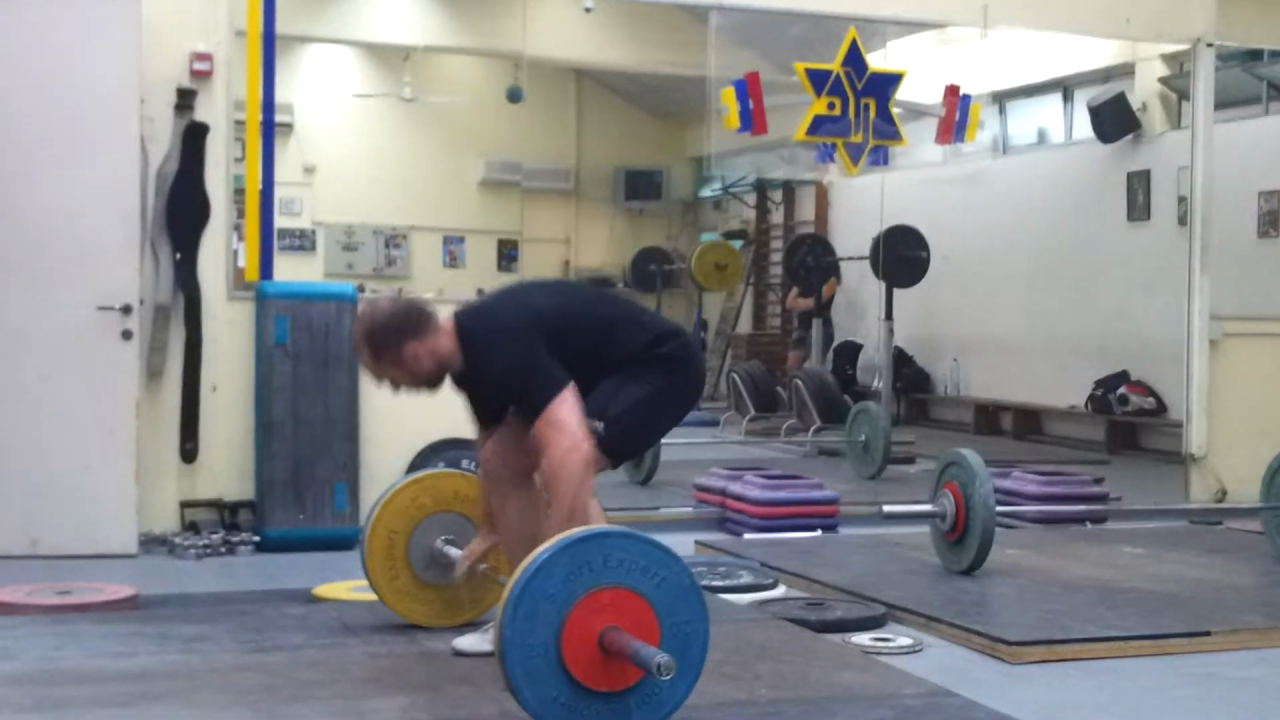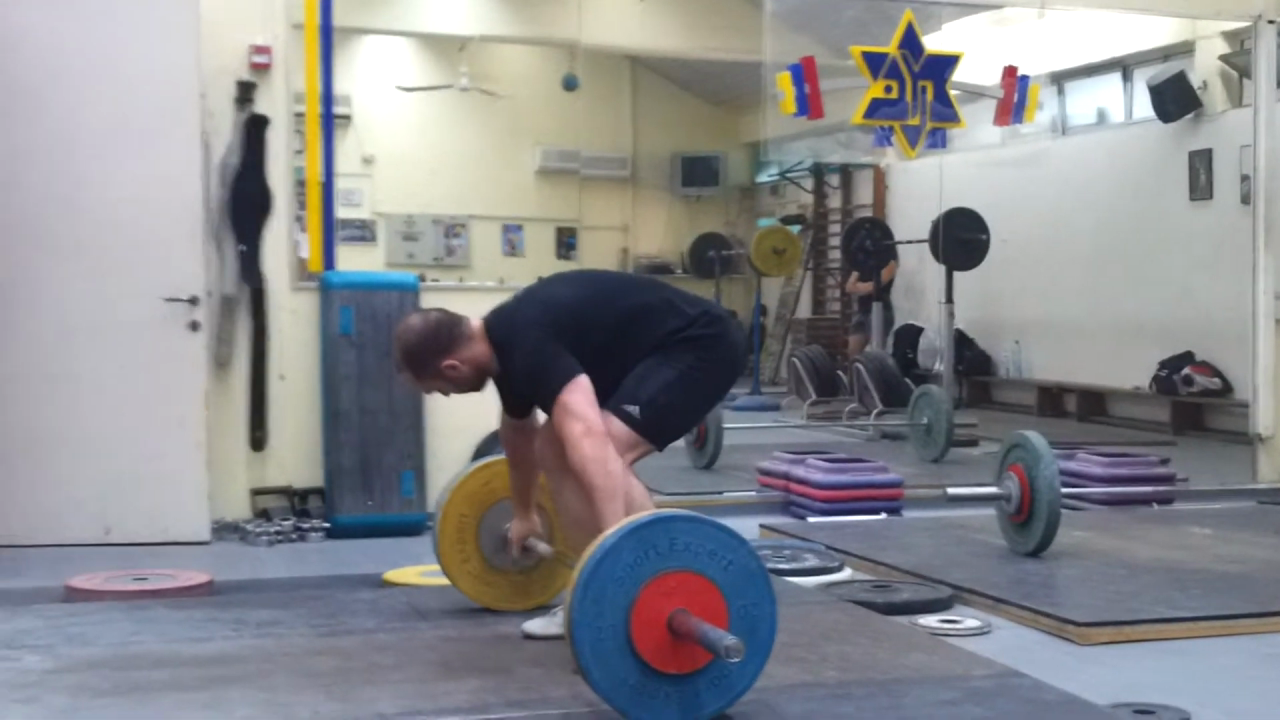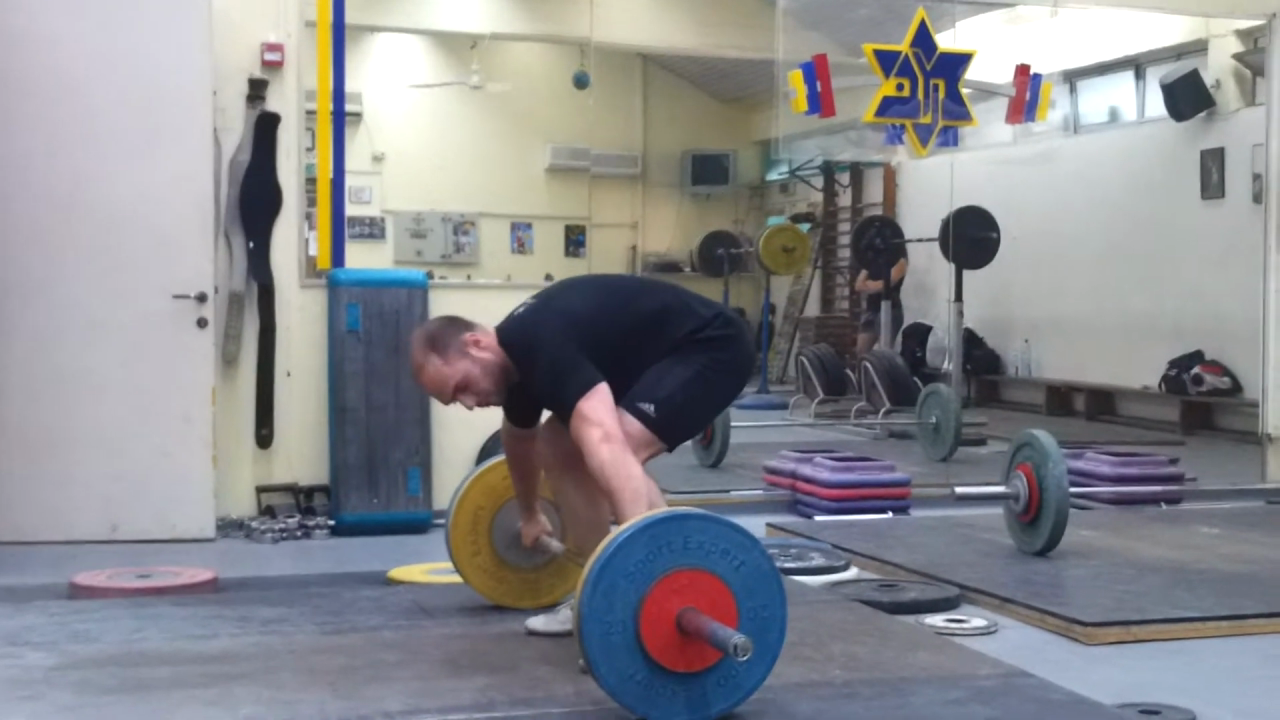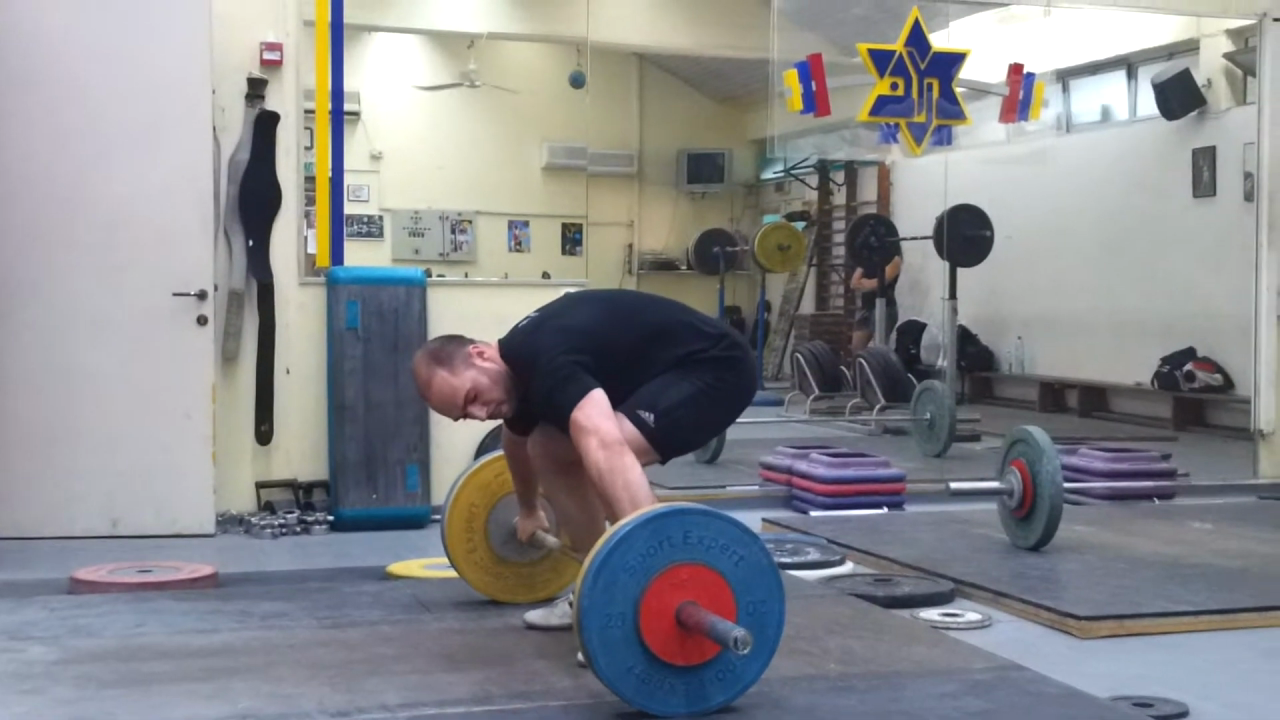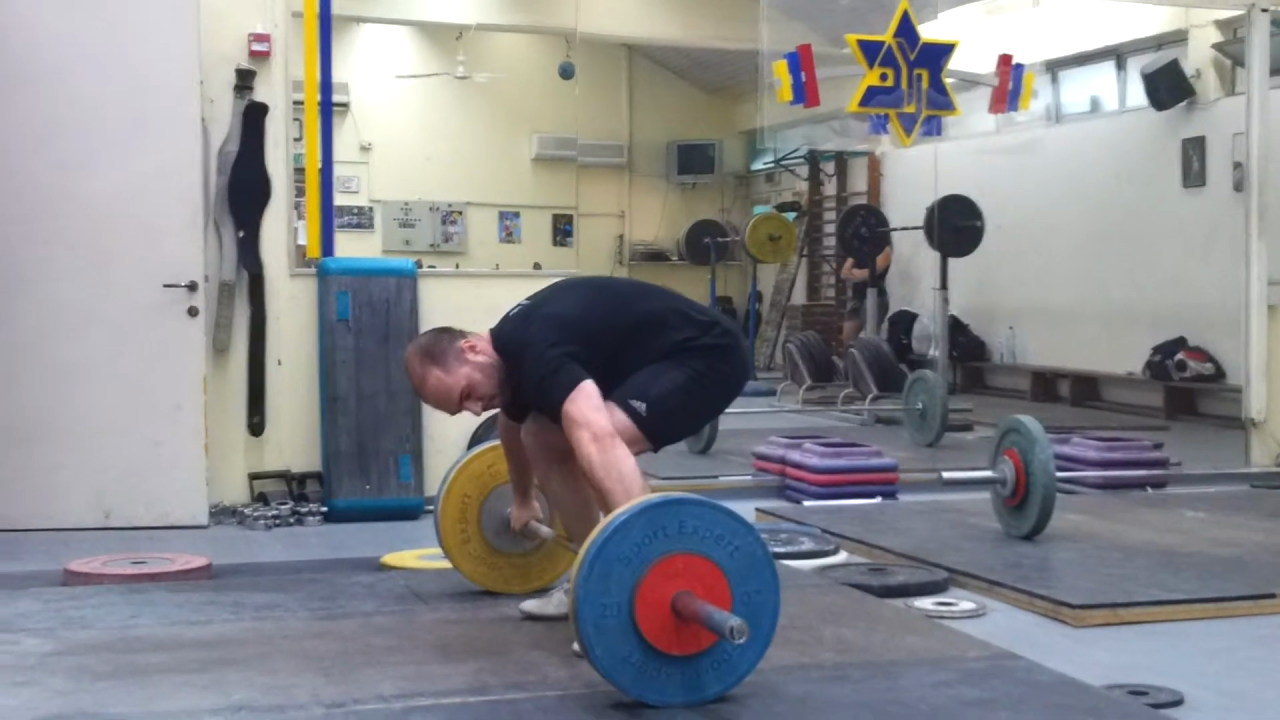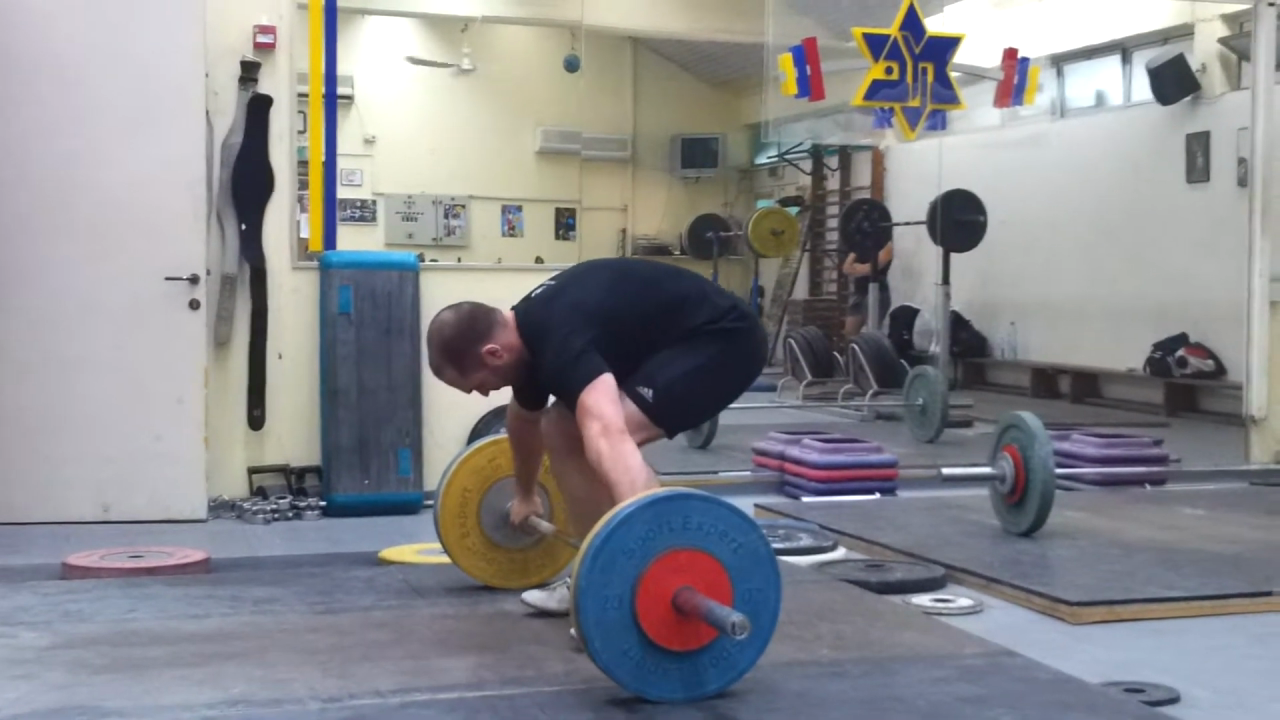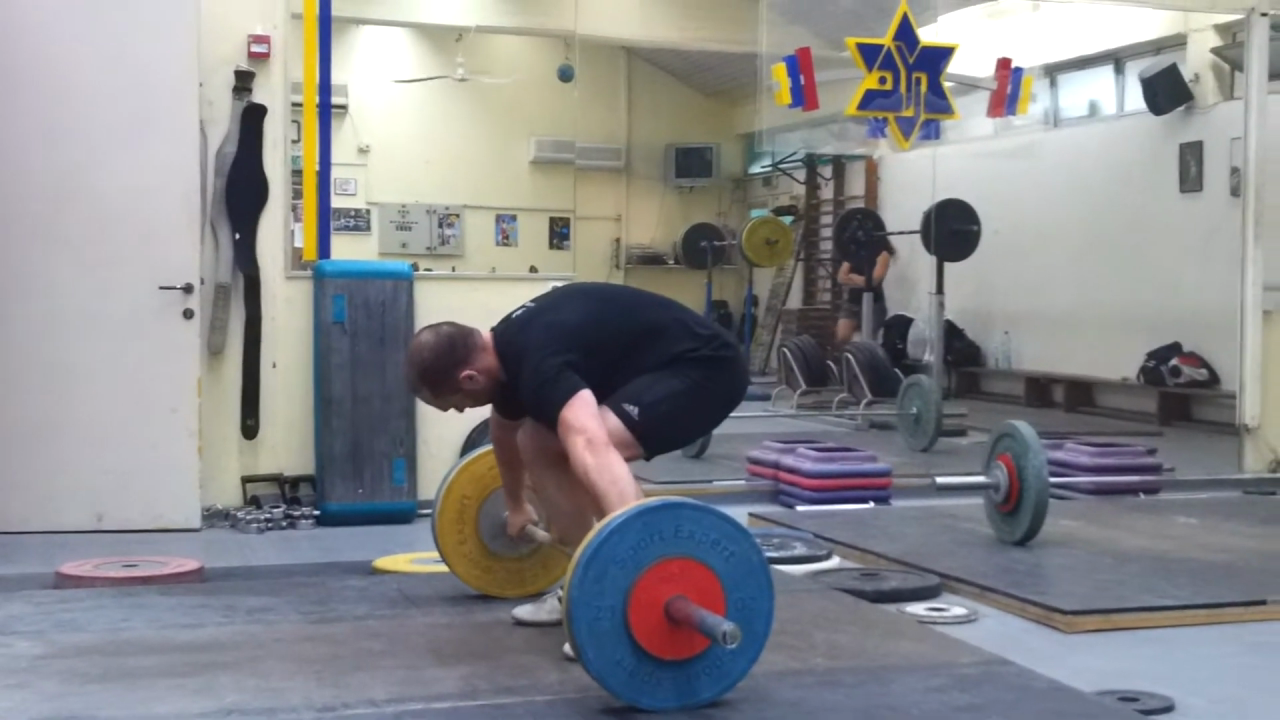
dt=0.7s
person 1, frame 1
left shoulder: (503, 344)
right shoulder: (468, 351)
left elbow: (570, 447)
right elbow: (494, 448)
right wrist: (492, 530)
left hip: (660, 366)
left knee: (561, 473)
right knee: (502, 462)
person 1, frame 2
left shoulder: (528, 345)
right shoulder: (506, 342)
left elbow: (588, 436)
right elbow: (520, 429)
right wrist: (523, 513)
left hip: (700, 344)
right hip: (653, 349)
left knee: (598, 454)
right knee: (553, 449)
person 1, frame 3
left shoulder: (547, 350)
right shoulder: (516, 355)
left elbow: (605, 444)
right elbow: (520, 437)
right wrist: (529, 515)
left hip: (712, 348)
left knee: (613, 451)
right knee: (555, 447)
person 1, frame 4
left shoulder: (546, 363)
right shoulder: (519, 365)
left elbow: (606, 450)
right elbow: (518, 439)
right wrist: (528, 512)
left hip: (714, 369)
left knee: (602, 455)
right knee: (547, 449)
person 1, frame 5
left shoulder: (538, 353)
right shoulder: (512, 351)
left elbow: (598, 440)
right elbow: (514, 429)
right wrist: (523, 501)
left hip: (708, 354)
left knee: (594, 441)
right knee: (541, 436)
person 1, frame 6
left shoulder: (561, 340)
right shoulder: (527, 334)
left elbow: (607, 436)
right elbow: (525, 419)
right wrist: (524, 495)
left hip: (723, 340)
left knee: (607, 434)
right knee: (560, 430)
person 1, frame 7
left shoulder: (538, 362)
right shoulder: (506, 348)
left elbow: (593, 451)
right elbow: (506, 429)
right wrist: (516, 505)
left hip: (706, 367)
left knee: (585, 447)
right knee: (536, 441)
